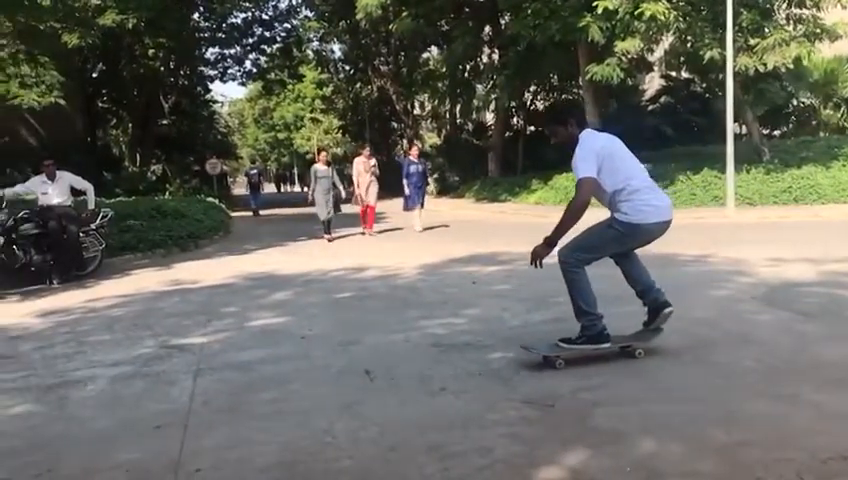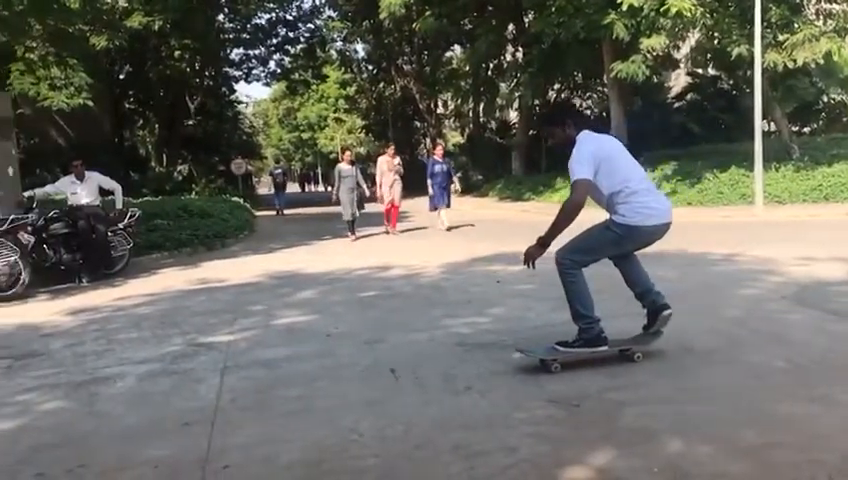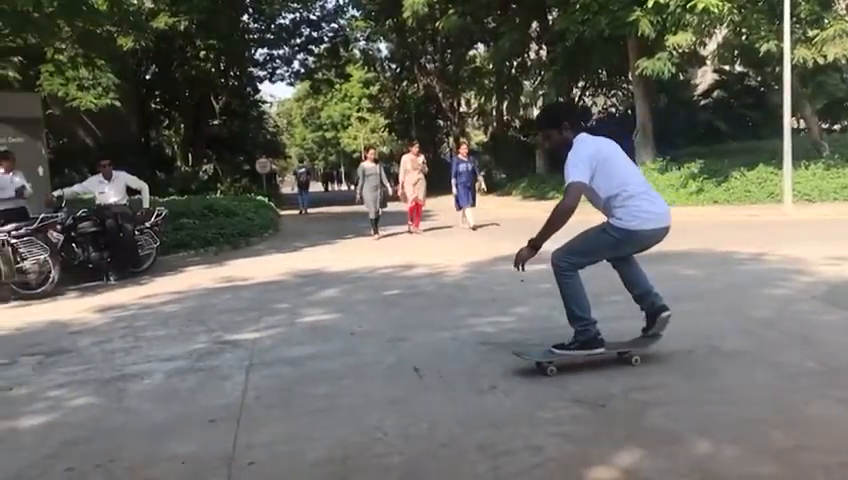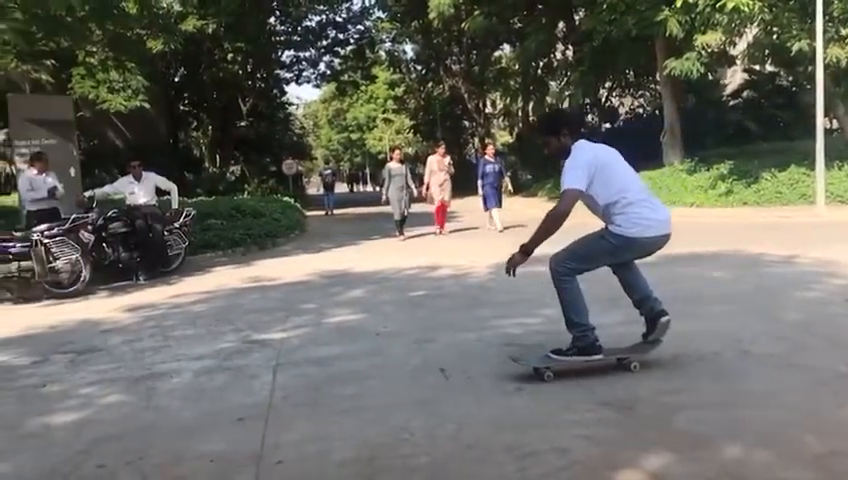
dt=0.5s
person 1, frame 1
left shoulder: (585, 148)
right shoulder: (604, 139)
left elbow: (582, 199)
left wrist: (549, 243)
left hip: (638, 218)
right hip: (662, 212)
left knee: (570, 257)
right knee: (618, 247)
left ankle: (594, 331)
right ankle: (656, 302)
person 1, frame 2
left shoulder: (582, 150)
right shoulder: (604, 140)
left elbow: (576, 201)
left wrist: (542, 243)
left hip: (636, 220)
right hip: (661, 215)
left knee: (567, 259)
right knee: (617, 249)
left ankle: (591, 334)
right ankle: (655, 305)
person 1, frame 3
left shoulder: (579, 153)
right shoulder: (602, 144)
left elbow: (569, 204)
left wrist: (533, 246)
left hip: (635, 224)
right hip: (660, 219)
left knee: (563, 261)
right knee: (616, 251)
left ankle: (587, 336)
right ankle: (654, 307)
person 1, frame 4
left shoulder: (578, 160)
right shoulder: (601, 150)
left elbow: (562, 210)
left wrist: (526, 250)
left hip: (634, 231)
right hip: (661, 227)
left knee: (562, 266)
right knee: (617, 255)
left ankle: (585, 342)
right ankle: (653, 312)
